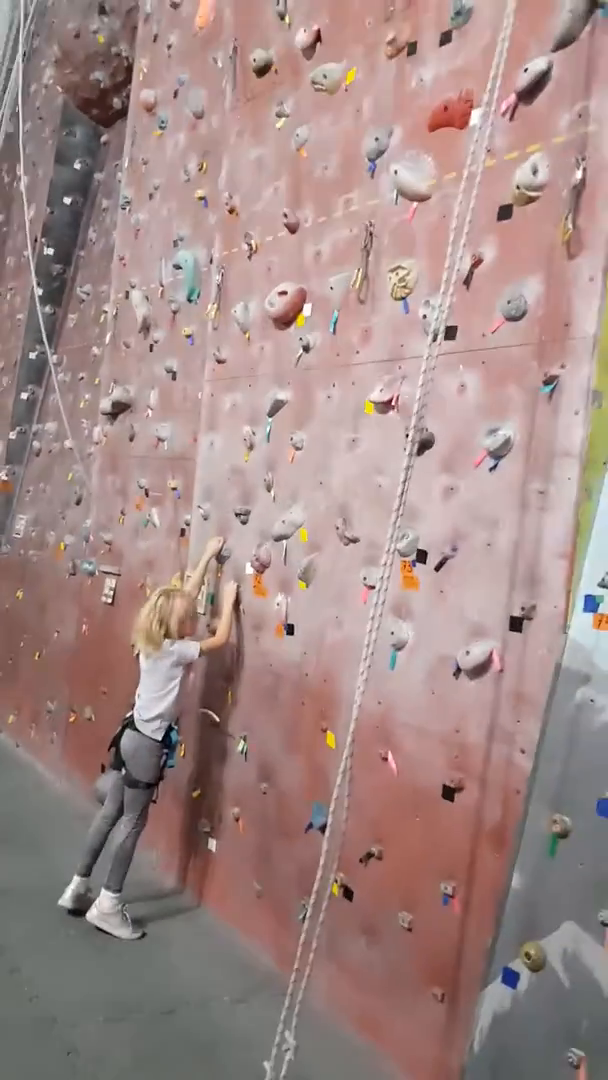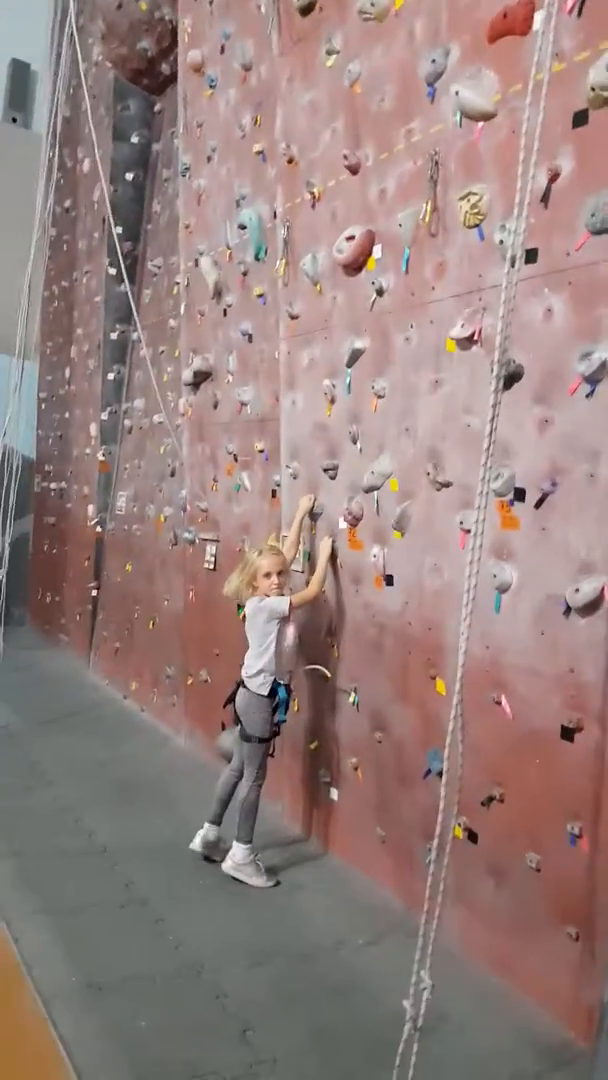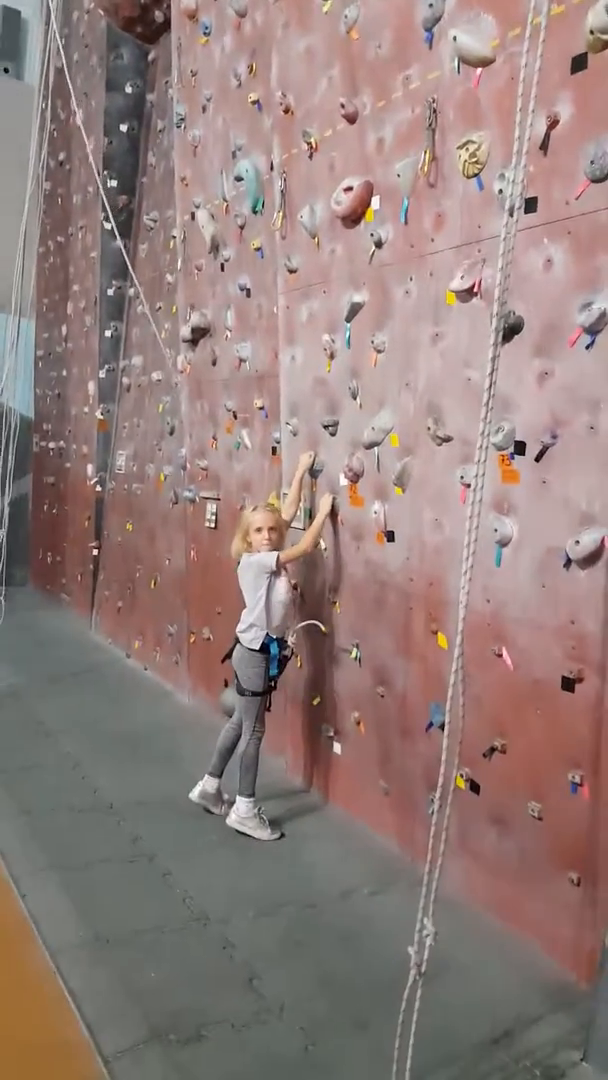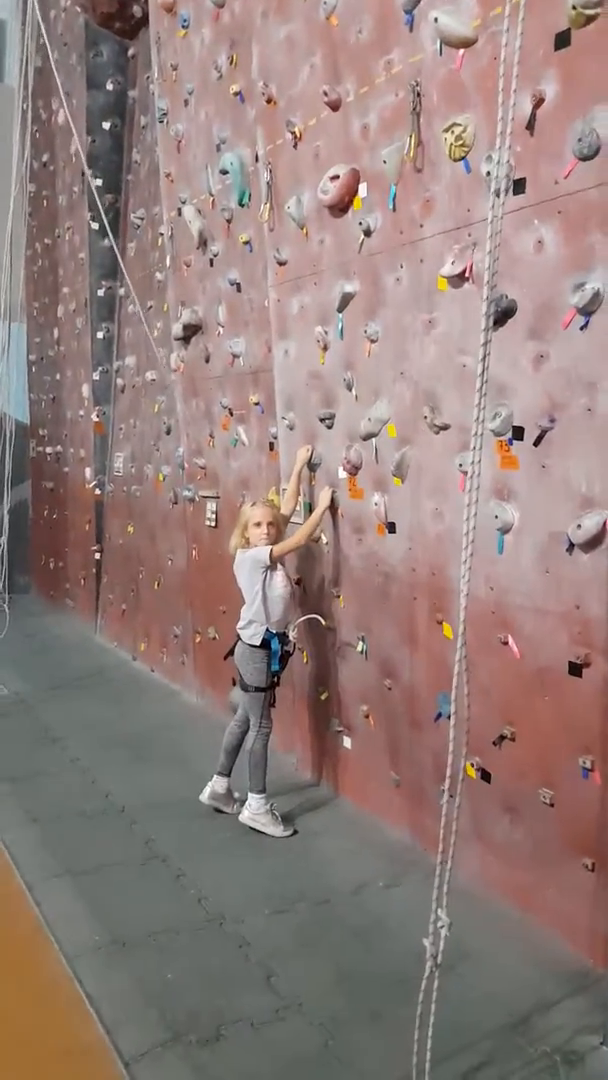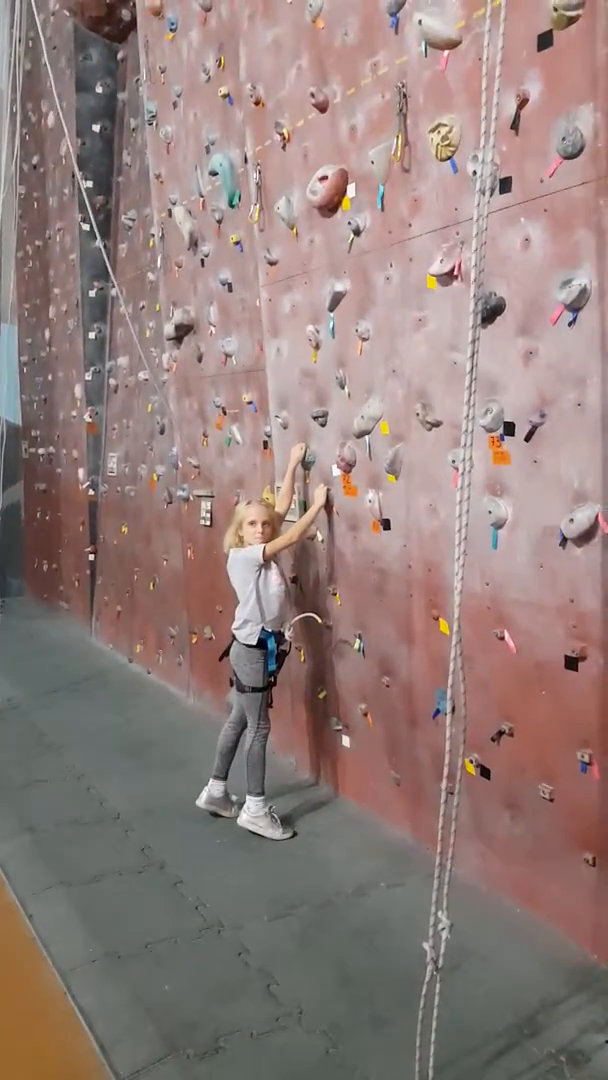
dt=0.3s
person 1, frame 1
left shoulder: (154, 643)
right shoulder: (172, 650)
left elbow: (184, 594)
right elbow: (220, 639)
left wrist: (208, 557)
right wrist: (228, 600)
left hip: (133, 733)
right hip: (148, 742)
left knee: (111, 812)
right knee: (132, 823)
left ankle: (78, 889)
right ankle: (107, 905)
person 1, frame 2
left shoulder: (270, 601)
right shoulder: (262, 606)
left elbow: (287, 552)
right elbow: (313, 592)
left wrist: (301, 515)
right wrist: (324, 554)
left hip: (255, 694)
right hip: (259, 697)
left knee: (239, 766)
right knee: (254, 777)
left ankle: (209, 834)
right ankle: (241, 856)
person 1, frame 3
left shoulder: (271, 558)
right shoulder: (252, 562)
left elbow: (288, 512)
right elbow: (305, 547)
left wrist: (301, 472)
right wrist: (323, 512)
left hip: (265, 650)
right hip: (254, 651)
left knee: (240, 722)
right knee: (253, 731)
left ankle: (209, 787)
right ankle: (244, 811)
person 1, frame 4
left shoulder: (269, 553)
right shoulder: (248, 558)
left elbow: (287, 508)
right elbow: (299, 540)
left wrist: (299, 467)
right wrist: (322, 506)
left hip: (269, 645)
right hip: (255, 647)
left knee: (244, 718)
right knee: (260, 726)
left ankle: (218, 787)
right ankle: (256, 806)
person 1, frame 5
left shoulder: (266, 552)
right shoulder: (241, 556)
left elbow: (282, 508)
right elbow: (293, 536)
left wrist: (293, 465)
right wrist: (318, 504)
left hip: (263, 646)
right hip: (251, 648)
left knee: (239, 720)
right knee: (259, 727)
left ankle: (215, 791)
right ankle: (255, 809)
